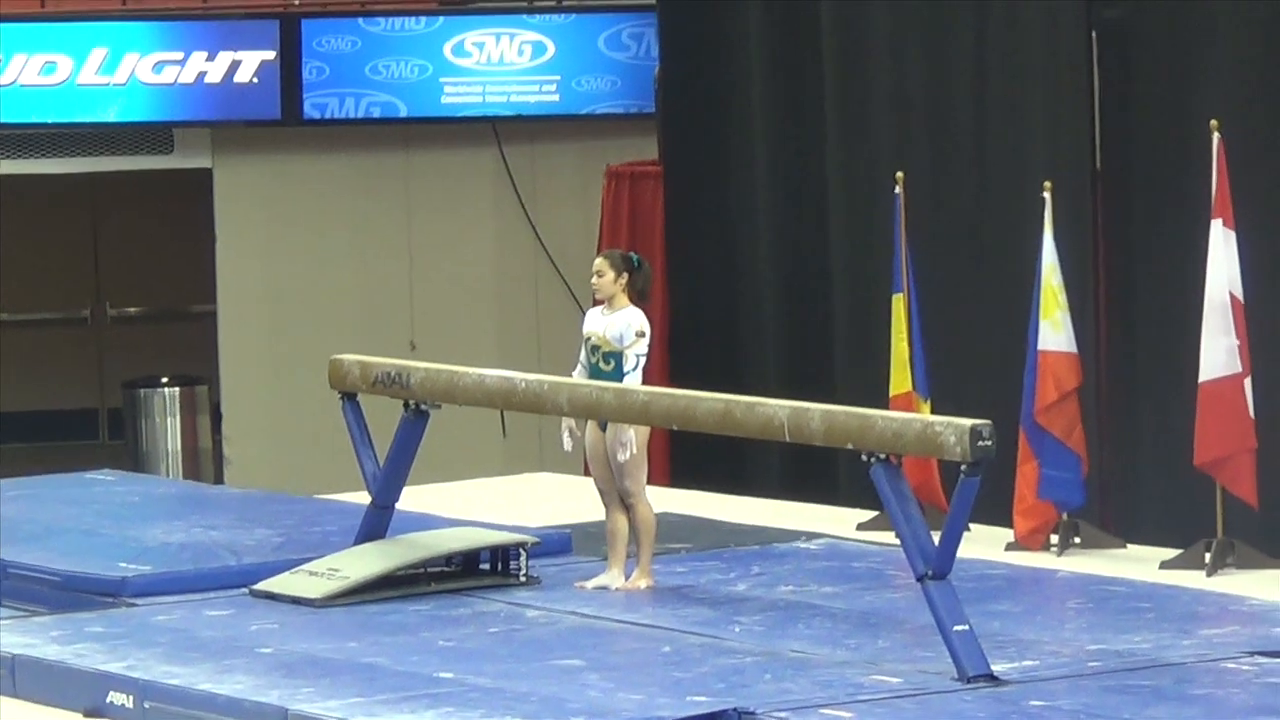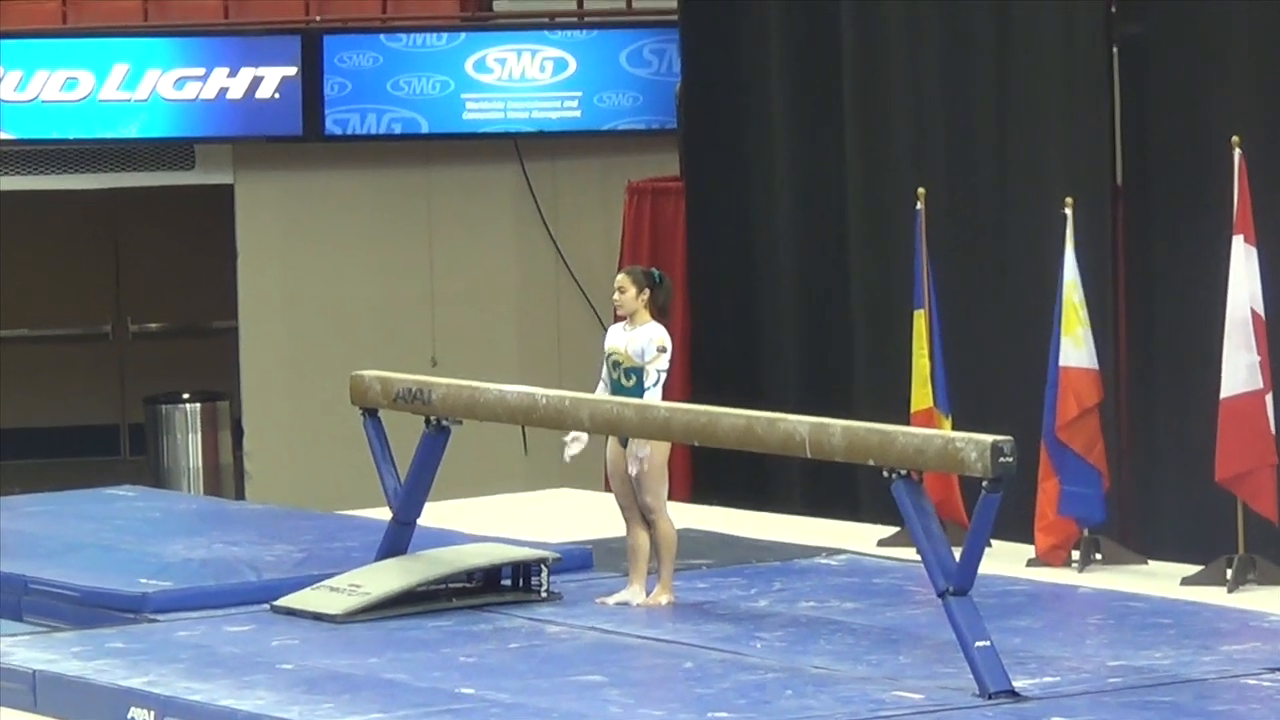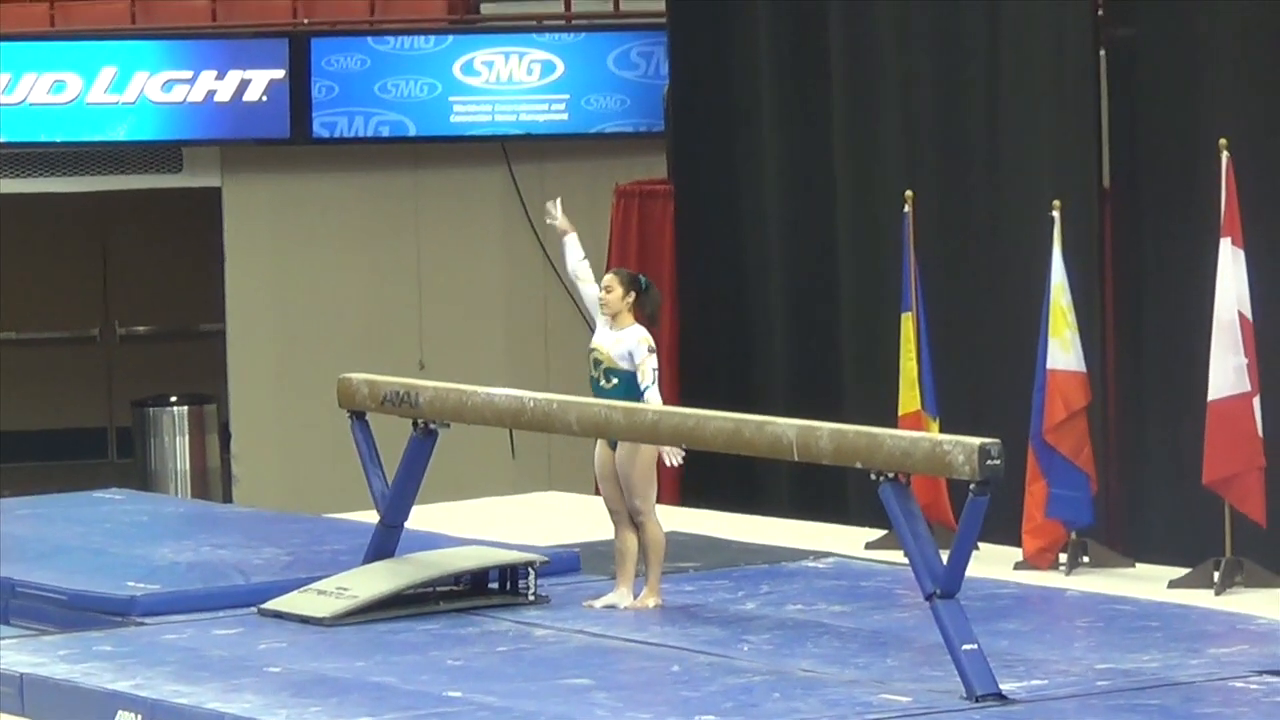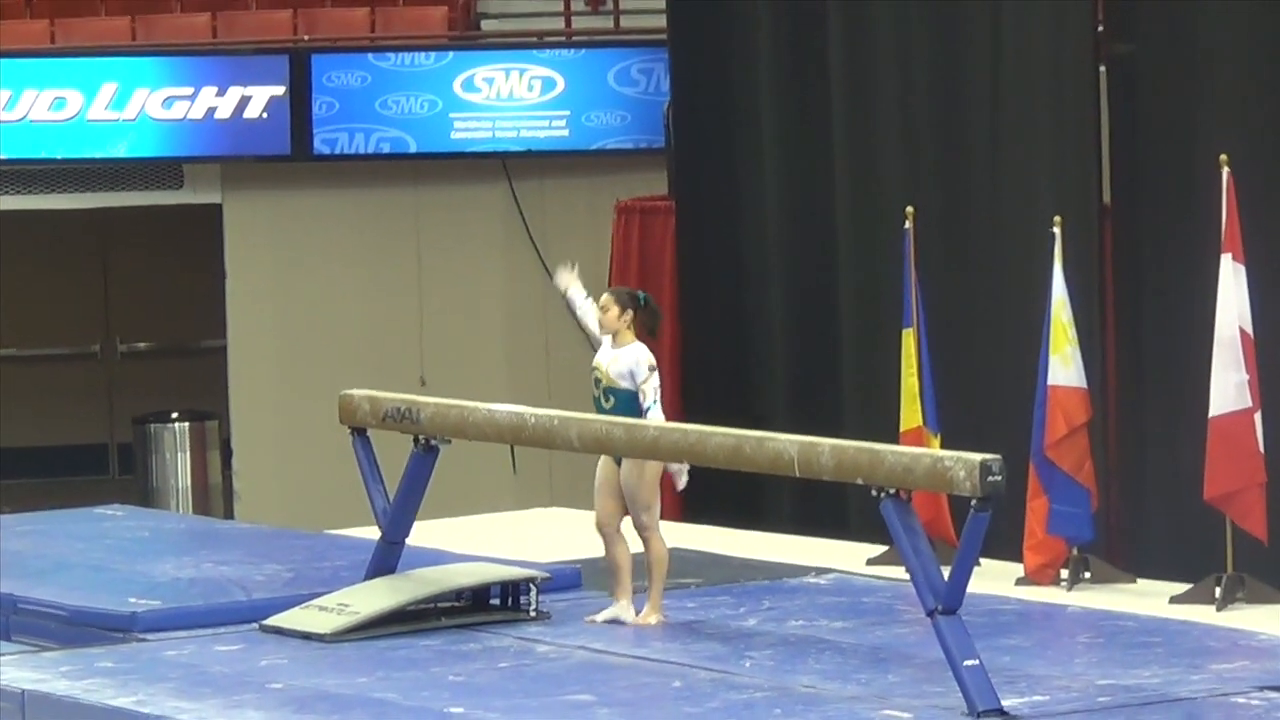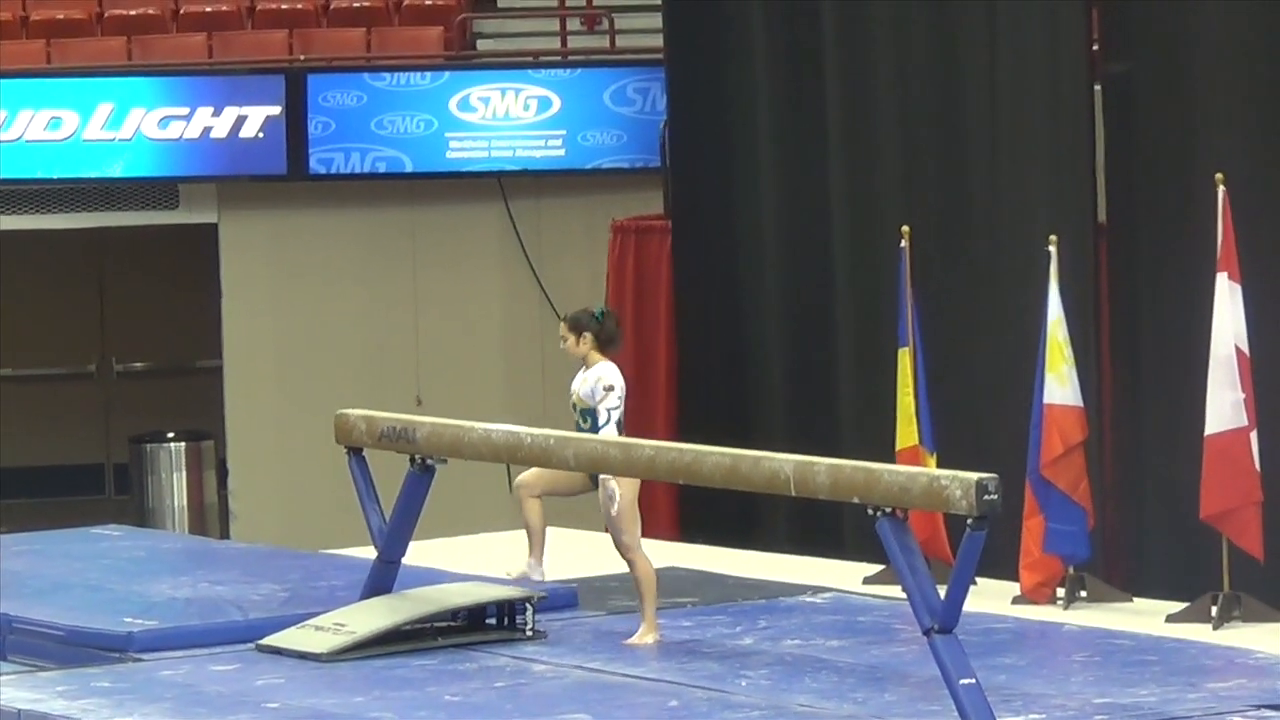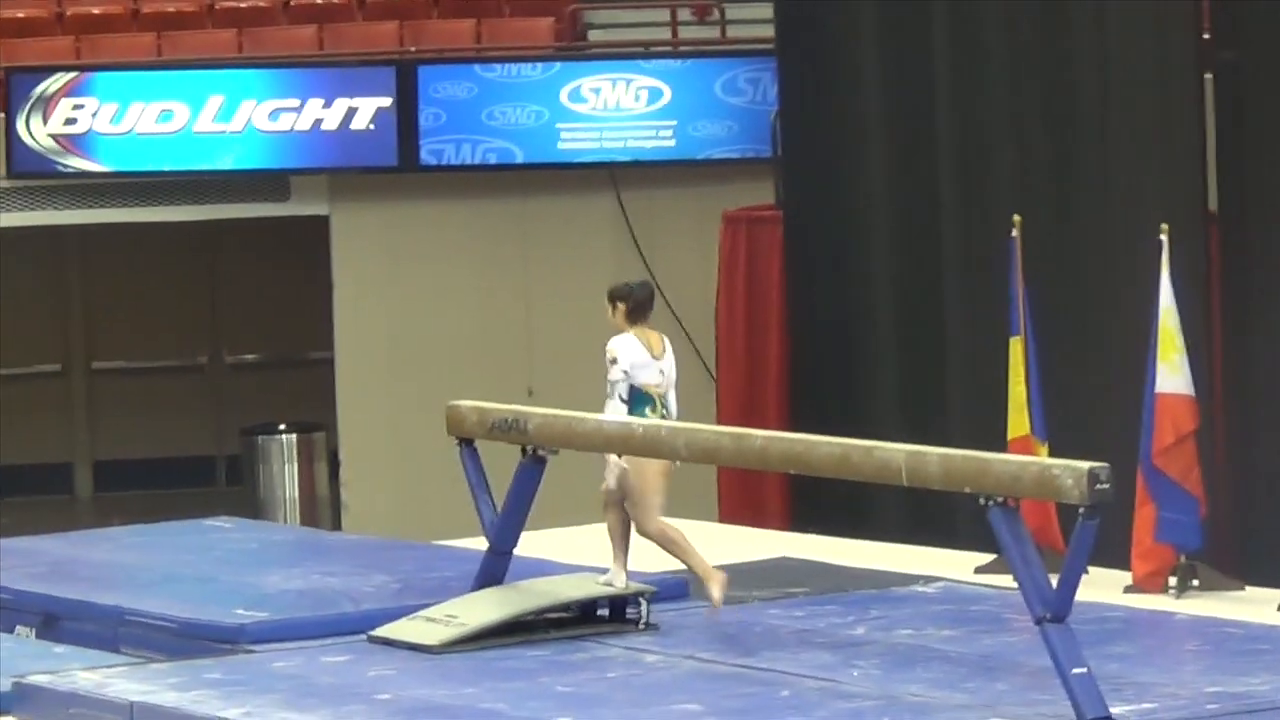
dt=0.4s
person 1, frame 1
left shoulder: (634, 320)
right shoulder: (592, 316)
left elbow: (633, 375)
right elbow: (582, 367)
left wrist: (626, 422)
right wrist: (569, 411)
right hip: (597, 414)
left knee: (632, 495)
right knee: (609, 497)
left ankle: (644, 572)
right ankle: (614, 570)
person 1, frame 2
left shoulder: (656, 336)
right shoulder: (614, 333)
left elbow: (653, 391)
right elbow: (605, 385)
left wrist: (643, 438)
right wrist: (583, 428)
right hip: (619, 430)
left knee: (653, 511)
right knee: (630, 512)
left ankle: (665, 587)
right ankle: (635, 586)
person 1, frame 3
left shoulder: (638, 338)
right shoulder: (603, 324)
left elbow: (650, 390)
right elbow: (583, 277)
right wrist: (567, 233)
right hip: (606, 432)
left knee: (641, 515)
right knee: (619, 516)
left ankle: (652, 590)
right ankle: (622, 588)
person 1, frame 4
left shoulder: (640, 356)
right shoulder: (606, 344)
left elbow: (652, 409)
right elbow: (588, 316)
right wrist: (570, 289)
left knee: (647, 528)
right knee: (605, 524)
left ankle: (654, 607)
right ankle: (622, 603)
person 1, frame 5
left shoulder: (606, 375)
right shoulder: (585, 372)
left elbow: (608, 428)
left wrist: (609, 476)
left knee: (628, 548)
right knee: (525, 485)
left ankle: (649, 625)
right ankle: (535, 564)
person 1, frame 6
left shoulder: (620, 346)
right shoulder: (663, 342)
left elbow: (617, 401)
left wrist: (613, 454)
left knee: (649, 522)
right knee: (614, 497)
left ankle: (709, 575)
right ankle: (618, 571)
